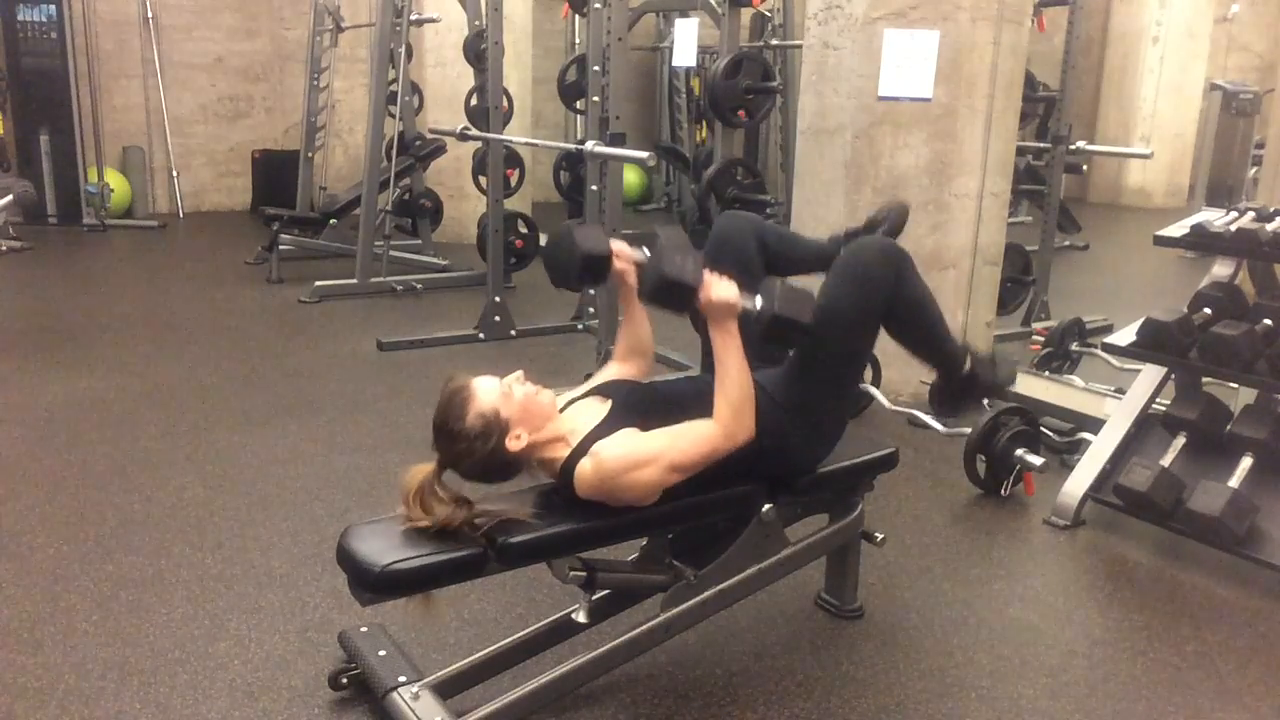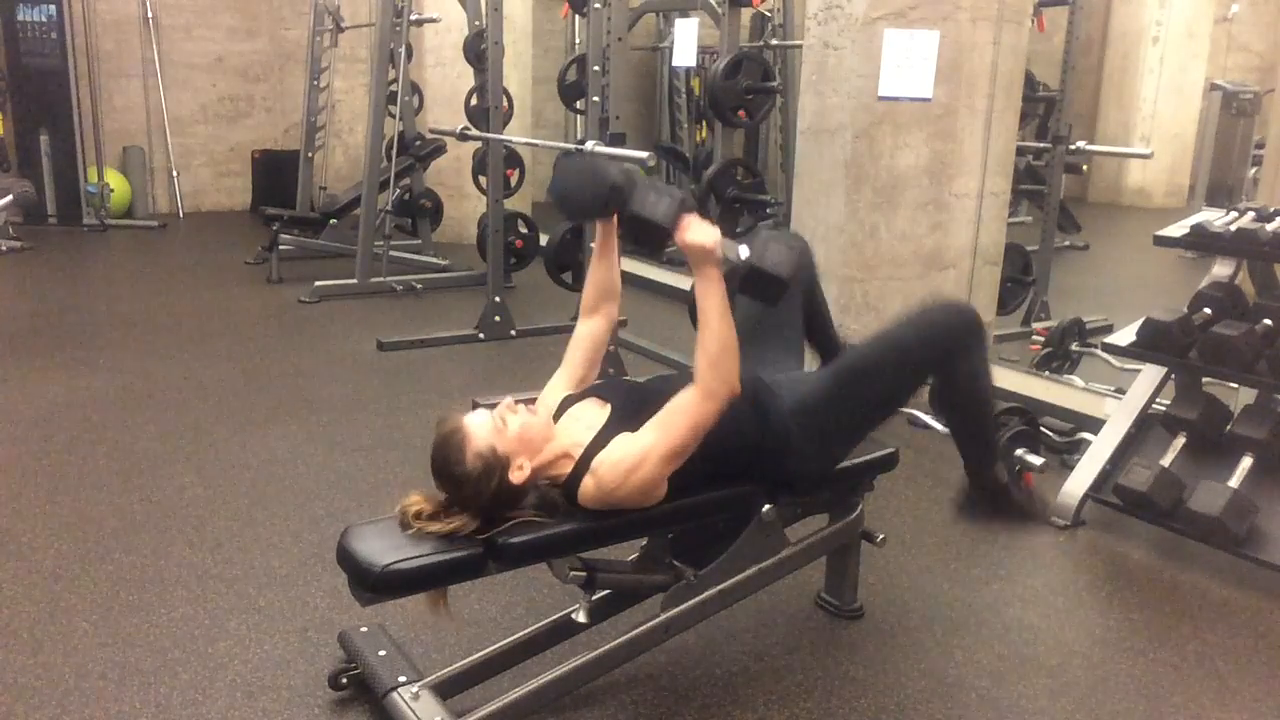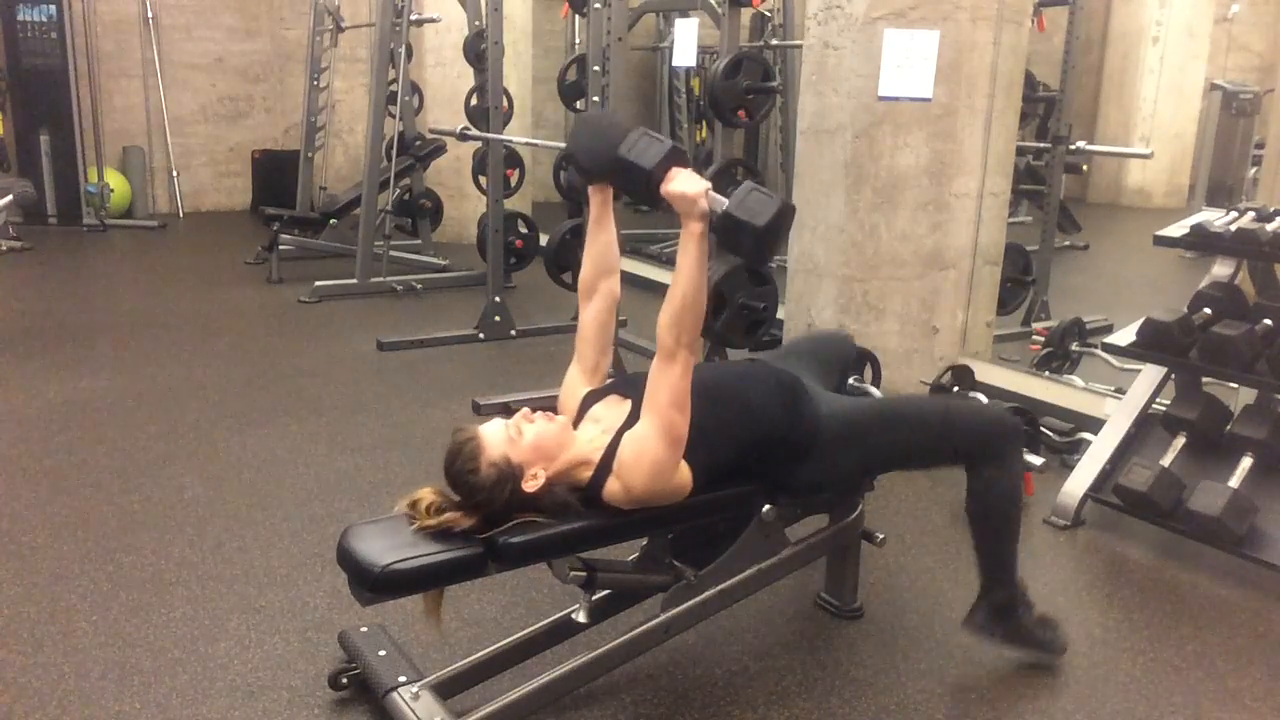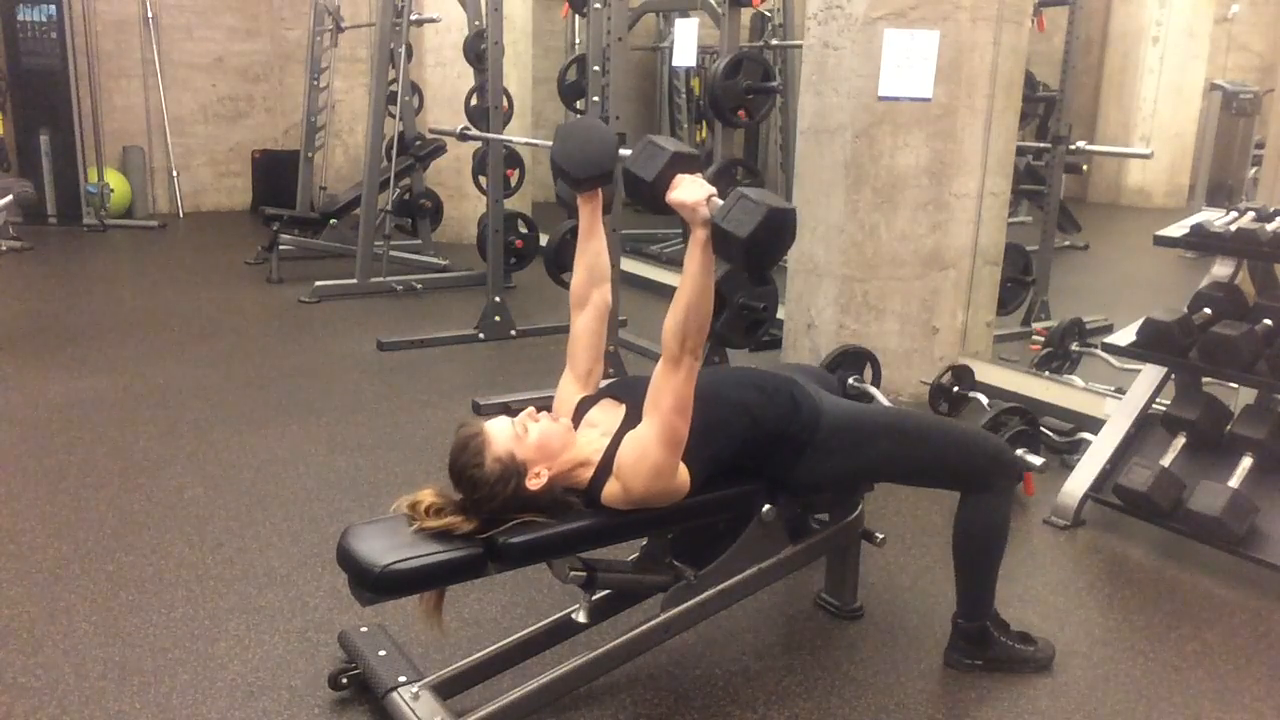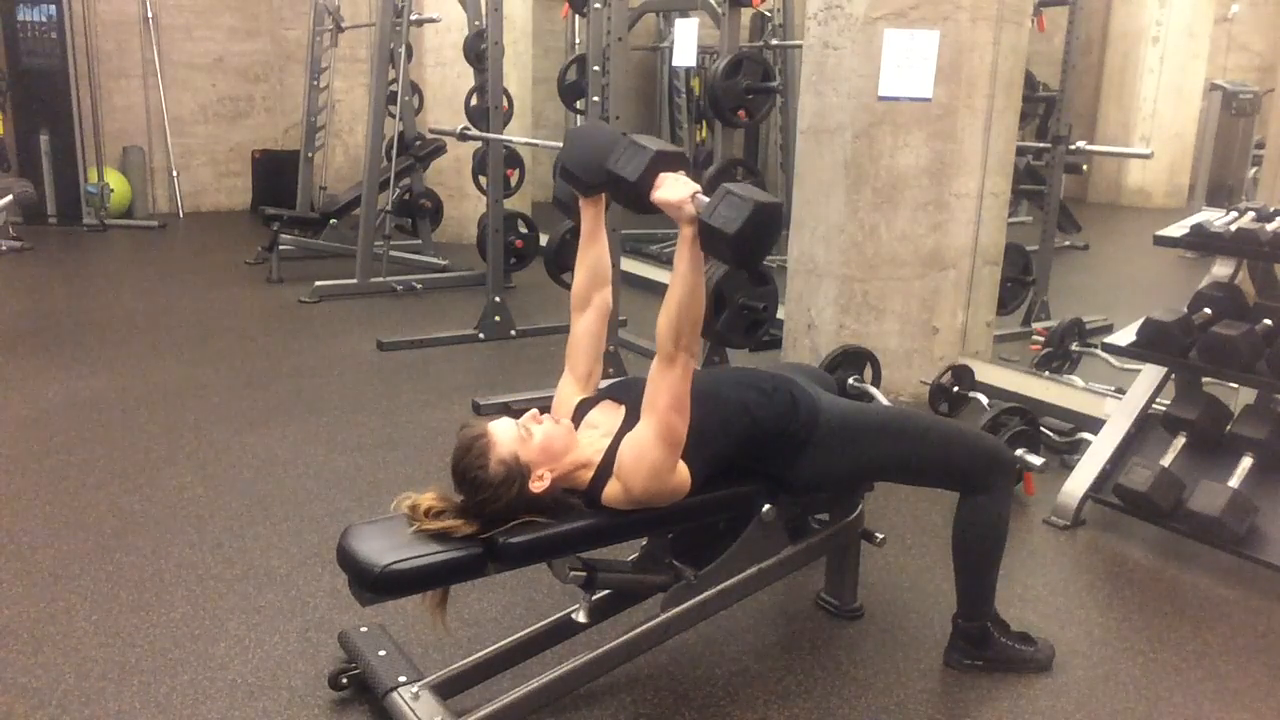
dt=0.3s
person 1, frame 1
left shoulder: (563, 415)
right shoulder: (606, 468)
left elbow: (634, 361)
right elbow: (737, 431)
left wrist: (627, 290)
right wrist: (723, 323)
left hip: (743, 390)
right hip: (784, 425)
left knee: (735, 230)
right knee: (881, 259)
left ankle: (842, 258)
right ankle: (960, 377)
person 1, frame 2
left shoulder: (559, 409)
right shoulder: (611, 476)
left elbow: (597, 320)
right elbow: (719, 388)
left wrist: (605, 233)
right wrist: (708, 273)
left hip: (759, 390)
right hip: (787, 432)
right knee: (952, 324)
left ankle: (835, 355)
right ankle: (988, 482)
person 1, frame 3
left shoulder: (578, 410)
right shoulder: (634, 473)
left elbow: (597, 300)
right elbow: (677, 350)
left wrist: (601, 196)
right wrist: (694, 225)
left hip: (776, 387)
right hip: (806, 432)
left knee: (834, 342)
right knee: (996, 432)
left ankle: (829, 492)
right ankle: (1001, 605)
person 1, frame 4
left shoulder: (574, 413)
right shoulder: (633, 477)
left elbow: (590, 305)
right elbow: (682, 354)
left wrist: (588, 204)
right wrist: (701, 231)
left hip: (777, 392)
right hip: (802, 437)
left knee: (827, 375)
right knee: (995, 464)
right ankle: (976, 633)
person 1, frame 5
left shoulder: (574, 412)
right shoulder: (635, 476)
left elbow: (591, 308)
right elbow: (675, 353)
left wrist: (592, 208)
right wrist: (687, 229)
left hip: (777, 393)
right hip: (801, 436)
left knee: (827, 376)
right knee: (993, 465)
right ankle: (977, 635)
